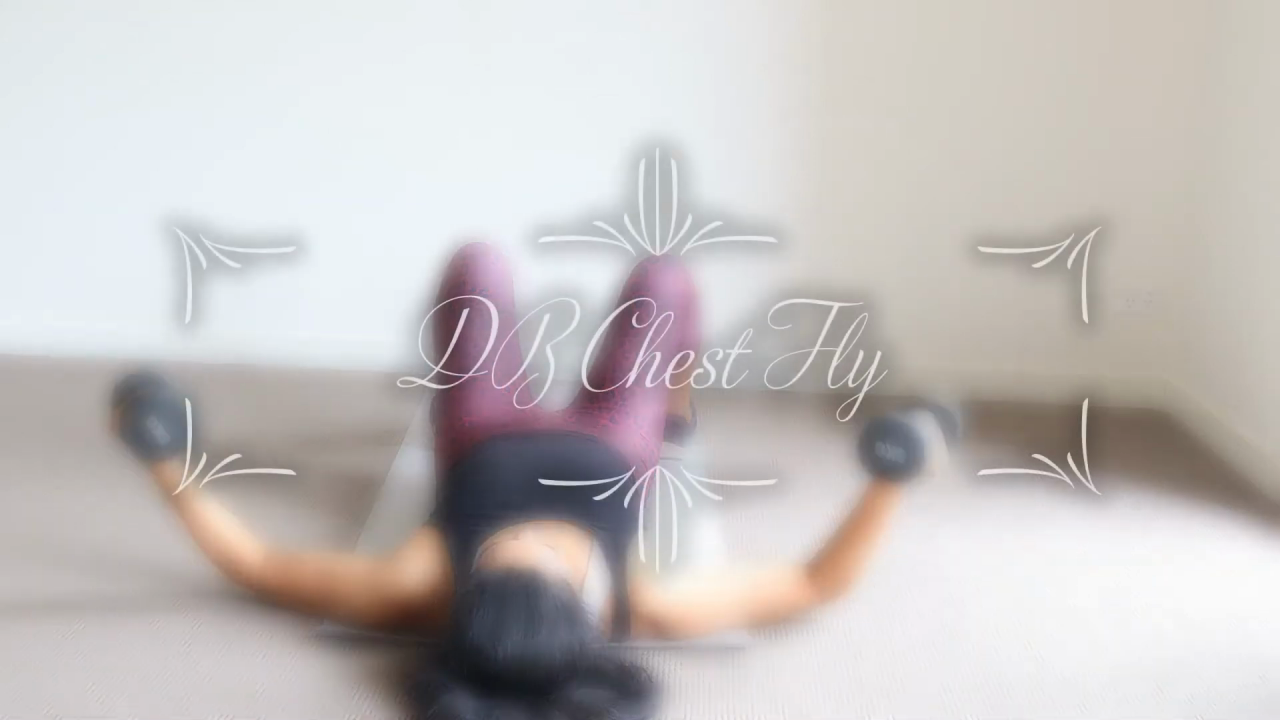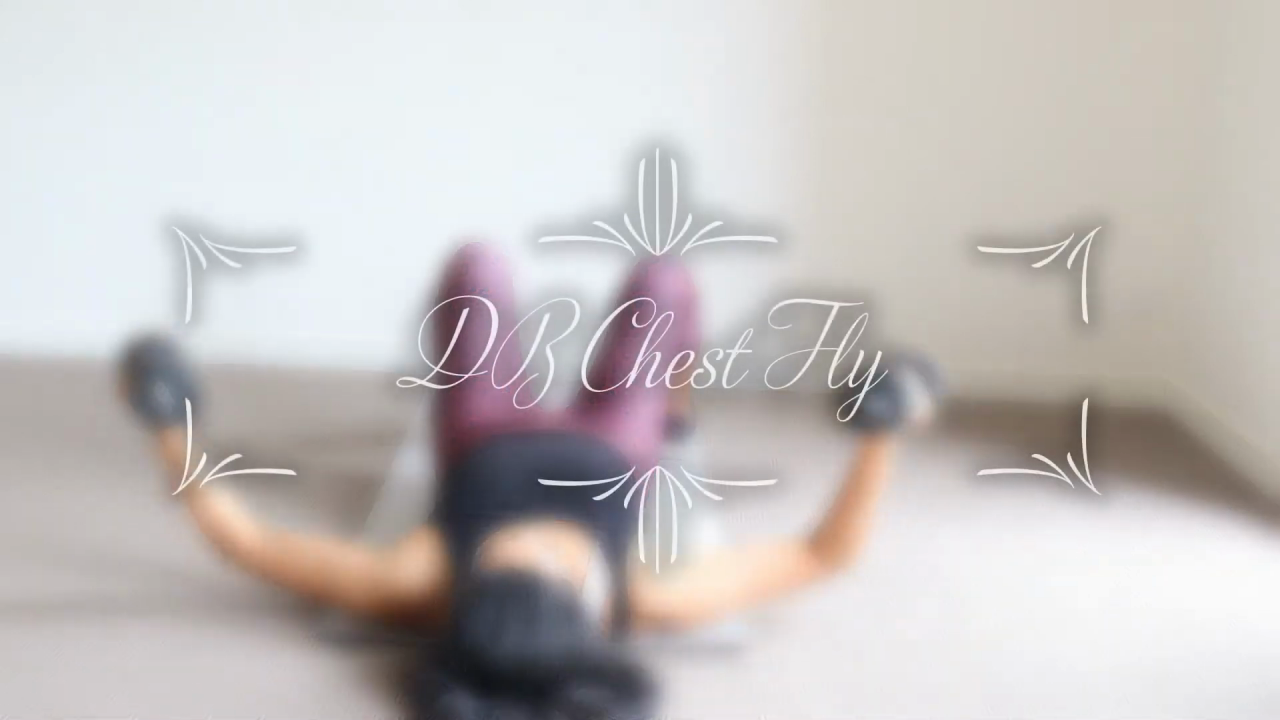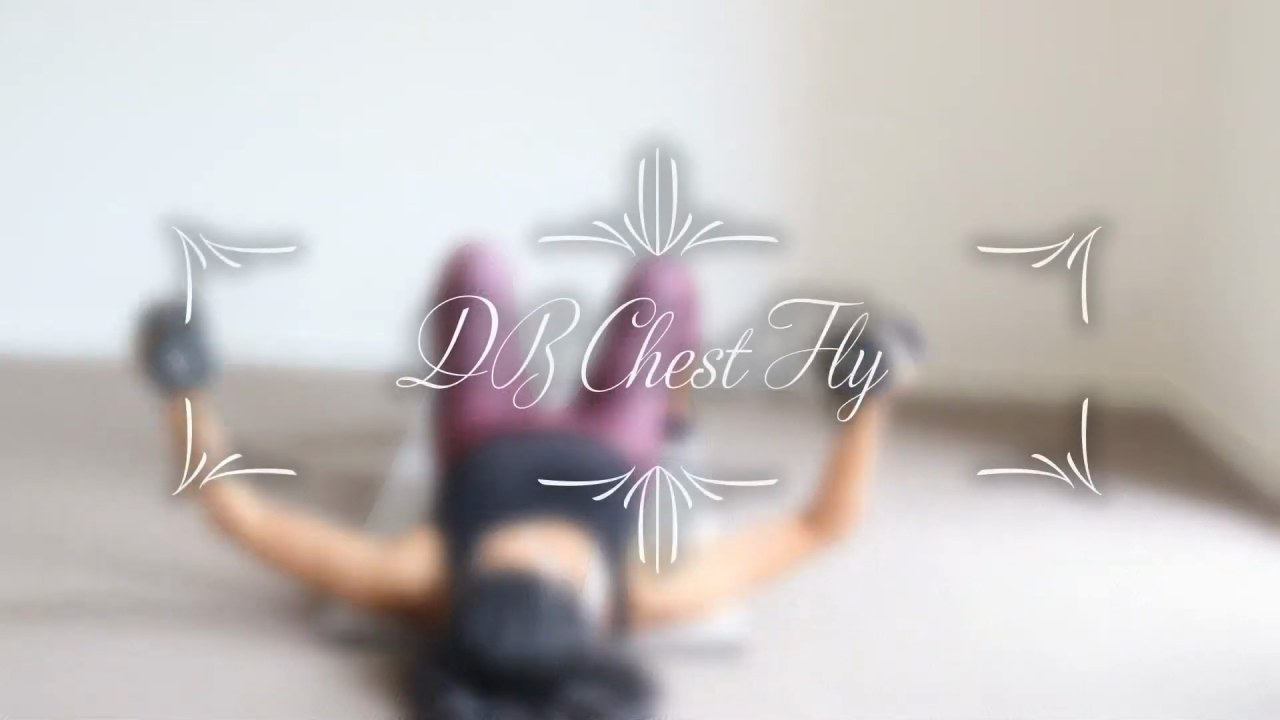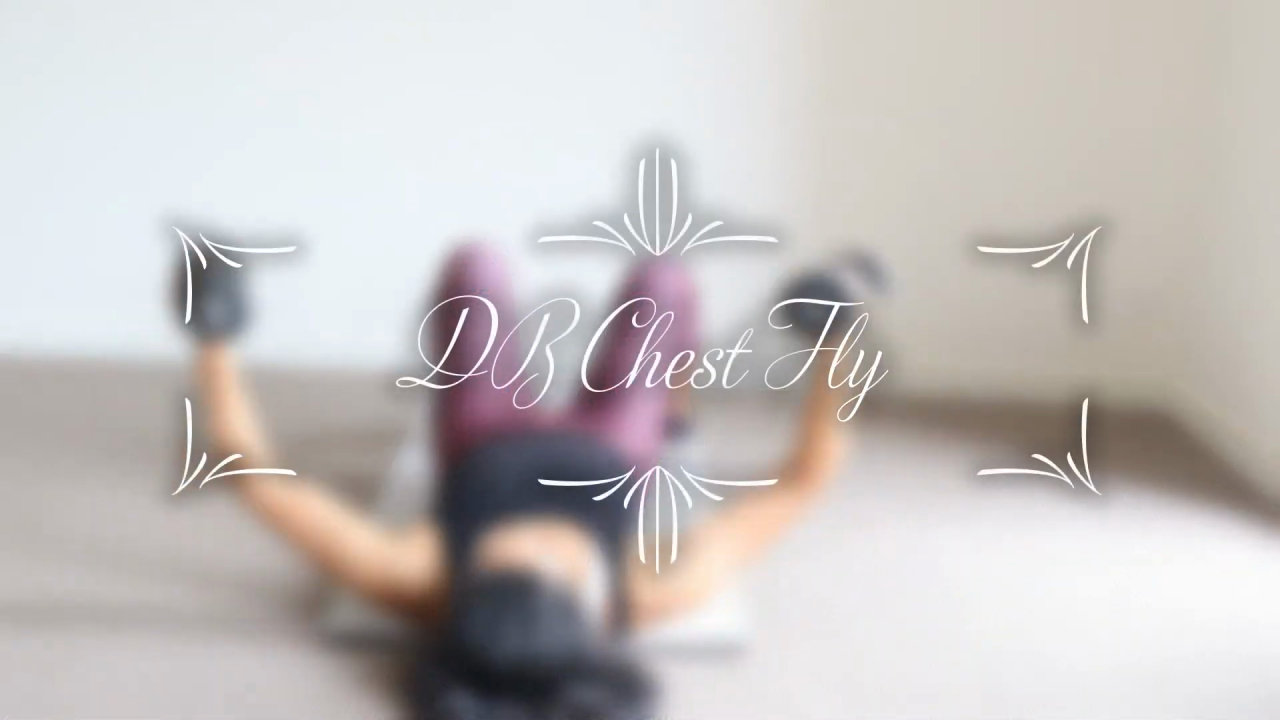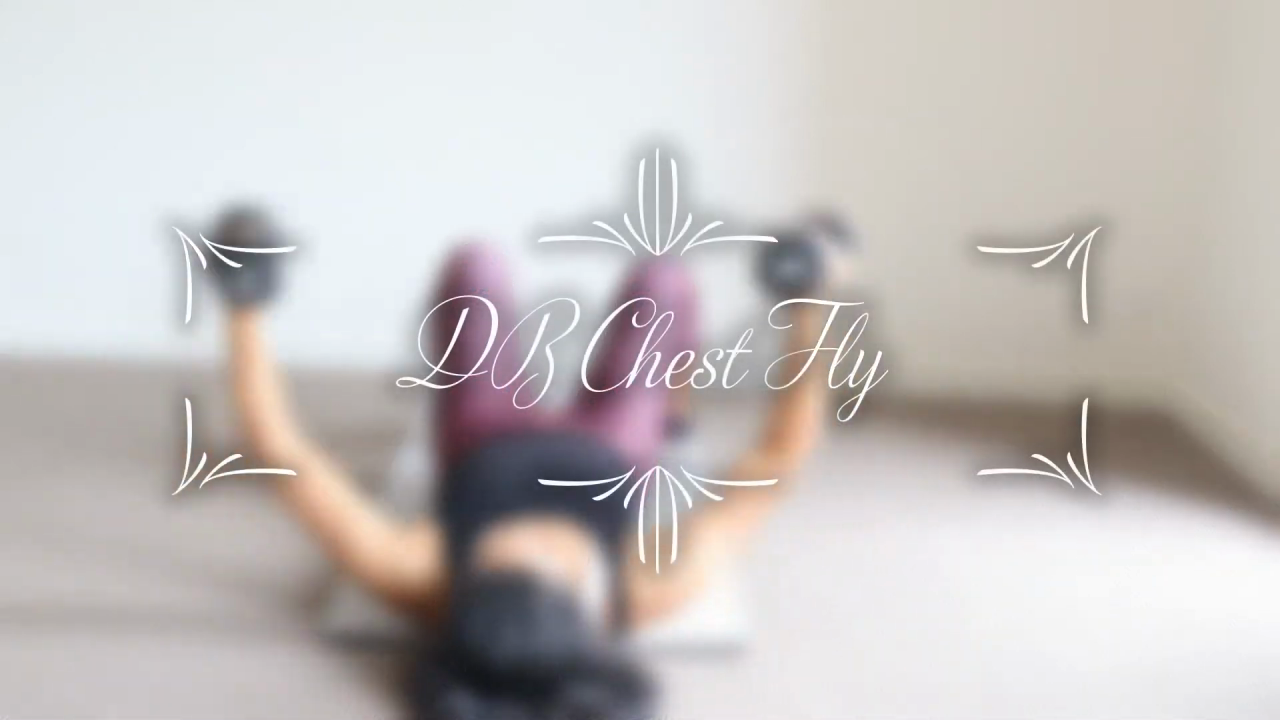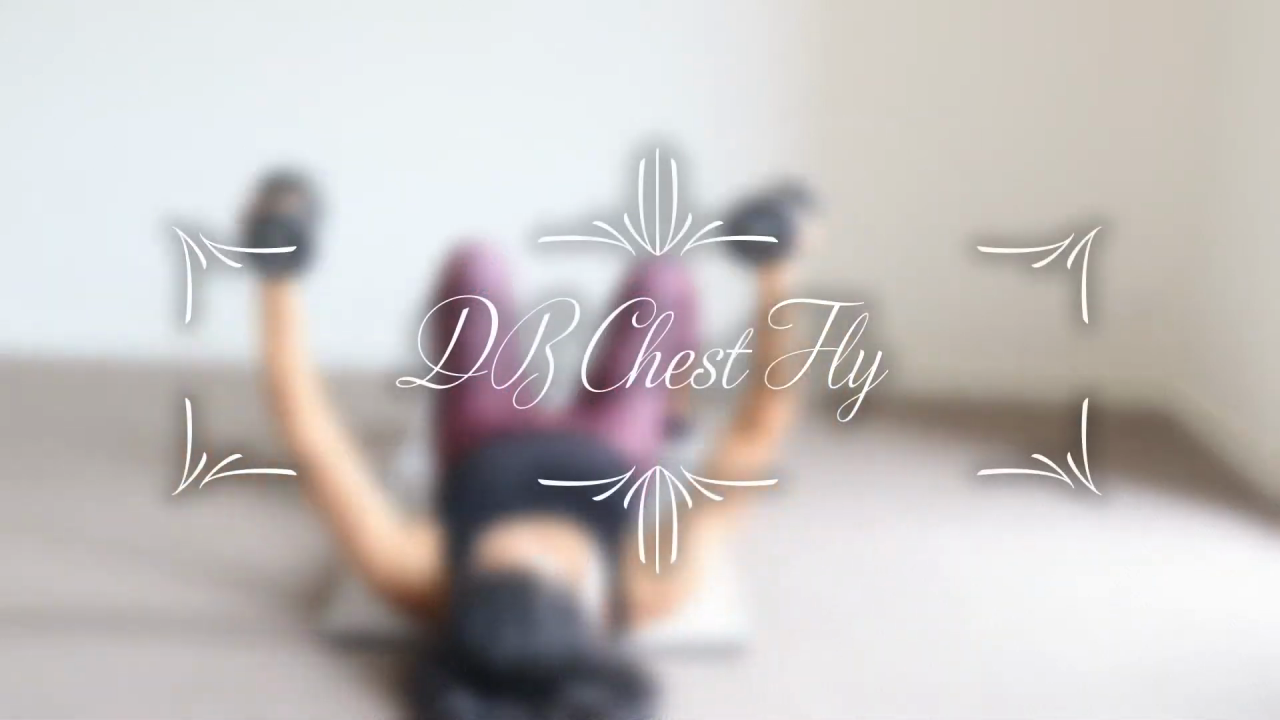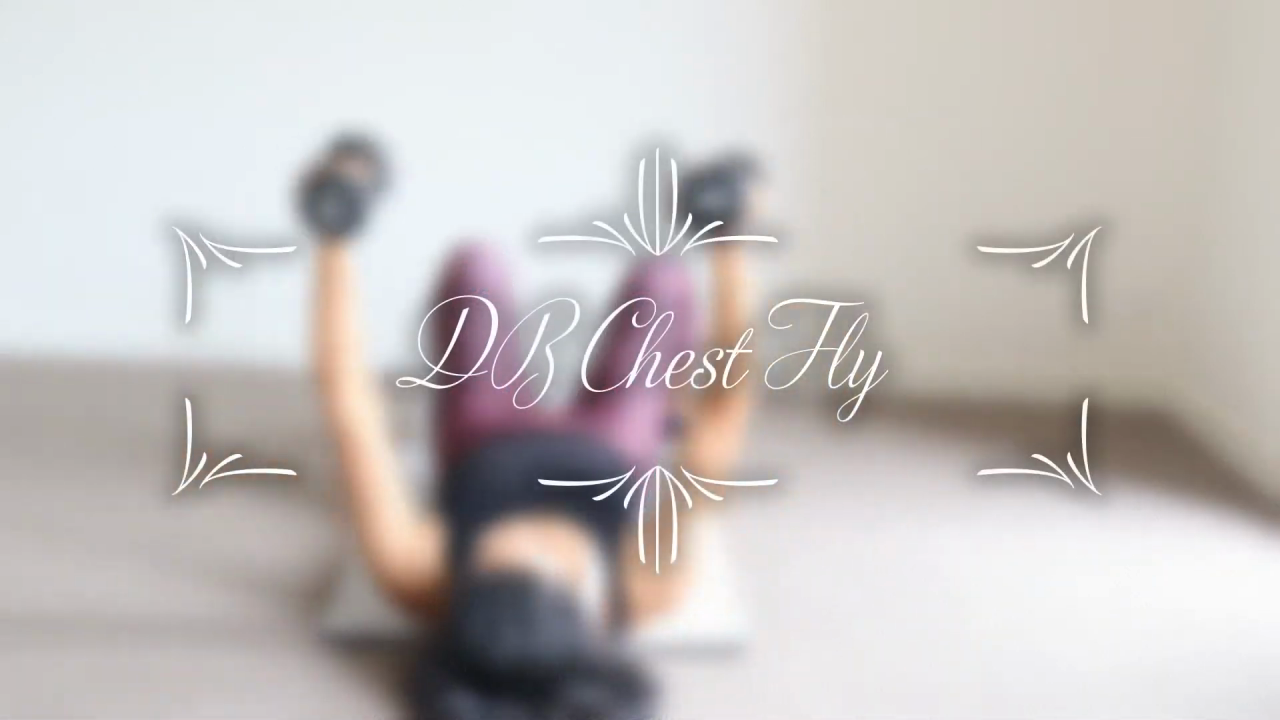
dt=0.1s
person 1, frame 1
left shoulder: (421, 591)
right shoulder: (641, 605)
left elbow: (249, 558)
right elbow: (821, 581)
left wrist: (169, 472)
right wrist: (888, 480)
left hip: (484, 448)
right hip: (605, 452)
left knee: (478, 260)
right knee: (663, 278)
right ankle: (671, 420)
person 1, frame 2
left shoulder: (424, 589)
right shoulder: (642, 602)
left elbow: (255, 545)
right elbow: (822, 556)
left wrist: (174, 438)
right wrist: (878, 438)
left hip: (485, 447)
right hip: (606, 449)
left knee: (477, 261)
right knee: (663, 279)
right ankle: (672, 417)
person 1, frame 3
left shoulder: (423, 587)
right shoulder: (647, 600)
left elbow: (255, 523)
right elbow: (820, 525)
left wrist: (188, 404)
right wrist: (869, 404)
left hip: (484, 448)
right hip: (611, 452)
left knee: (476, 263)
right knee: (660, 278)
right ankle: (673, 419)
person 1, frame 4
left shoulder: (423, 582)
right shoulder: (643, 596)
left elbow: (262, 480)
right elbow: (798, 490)
left wrist: (213, 343)
left hip: (484, 445)
right hip: (609, 449)
left knee: (475, 263)
right knee: (662, 278)
right ankle: (667, 418)
person 1, frame 5
left shoulder: (419, 584)
right shoulder: (646, 594)
left elbow: (287, 457)
right elbow: (776, 462)
left wrist: (242, 307)
right wrist: (808, 314)
left hip: (487, 450)
right hip: (605, 455)
left knee: (476, 262)
right knee: (661, 279)
right ankle: (666, 415)
person 1, frame 6
left shoulder: (423, 580)
right shoulder: (647, 590)
left elbow: (310, 437)
right elbow: (754, 442)
left wrist: (277, 280)
right wrist: (775, 278)
left hip: (485, 446)
right hip: (609, 450)
left knee: (476, 264)
right knee: (661, 280)
right ankle: (666, 413)
person 1, frame 7
left shoulder: (423, 580)
right shoulder: (644, 589)
left elbow: (348, 406)
right elbow: (722, 421)
left wrist: (333, 241)
right wrist: (730, 252)
left hip: (487, 449)
right hip: (607, 453)
left knee: (475, 263)
right knee: (661, 279)
right ankle: (664, 415)
